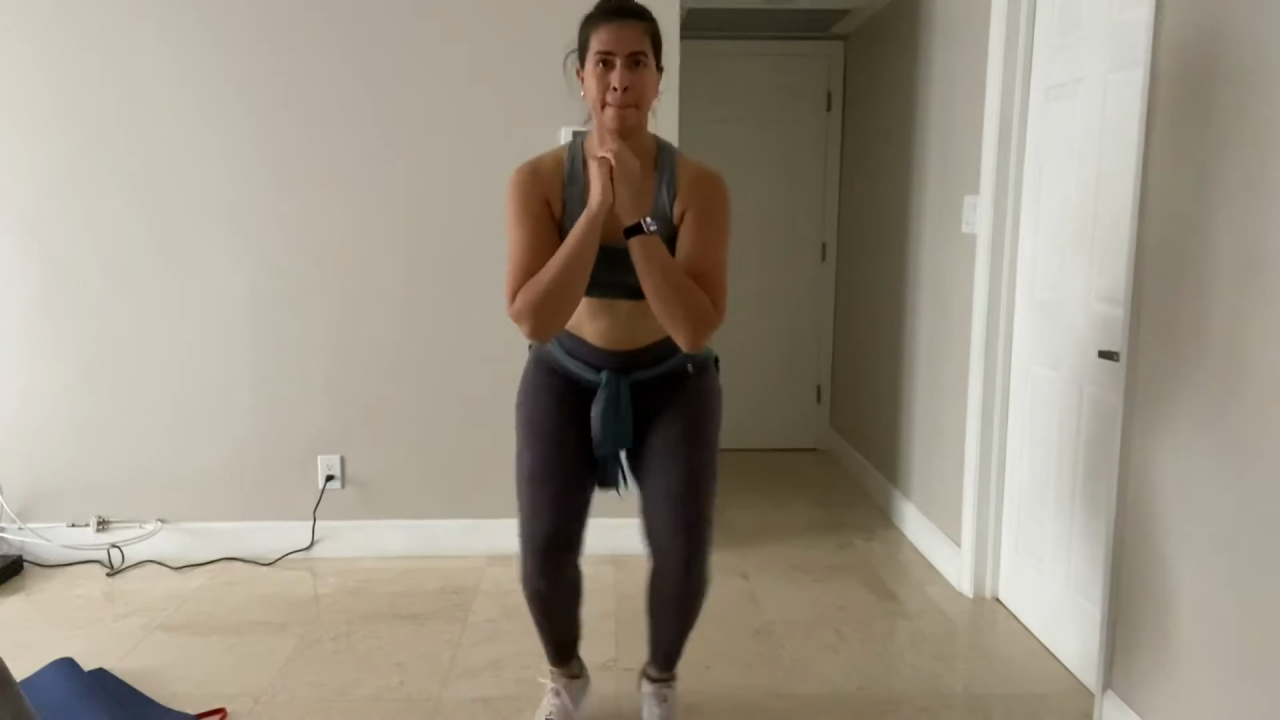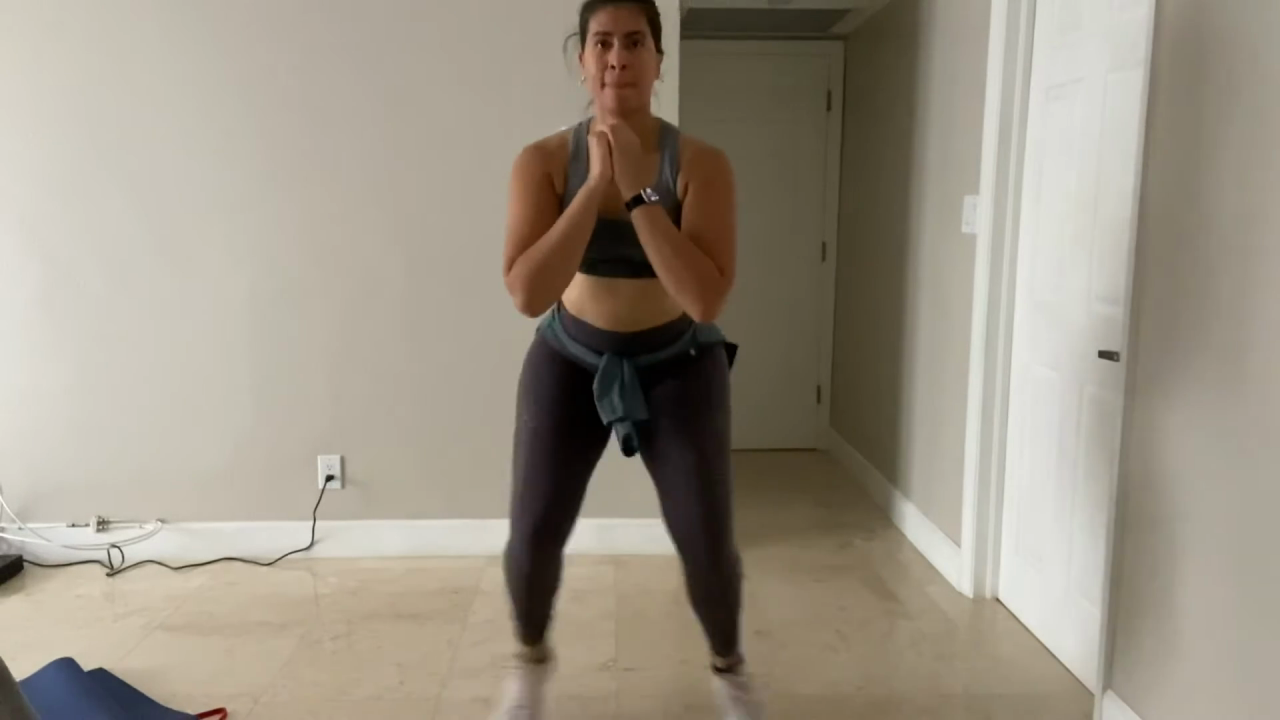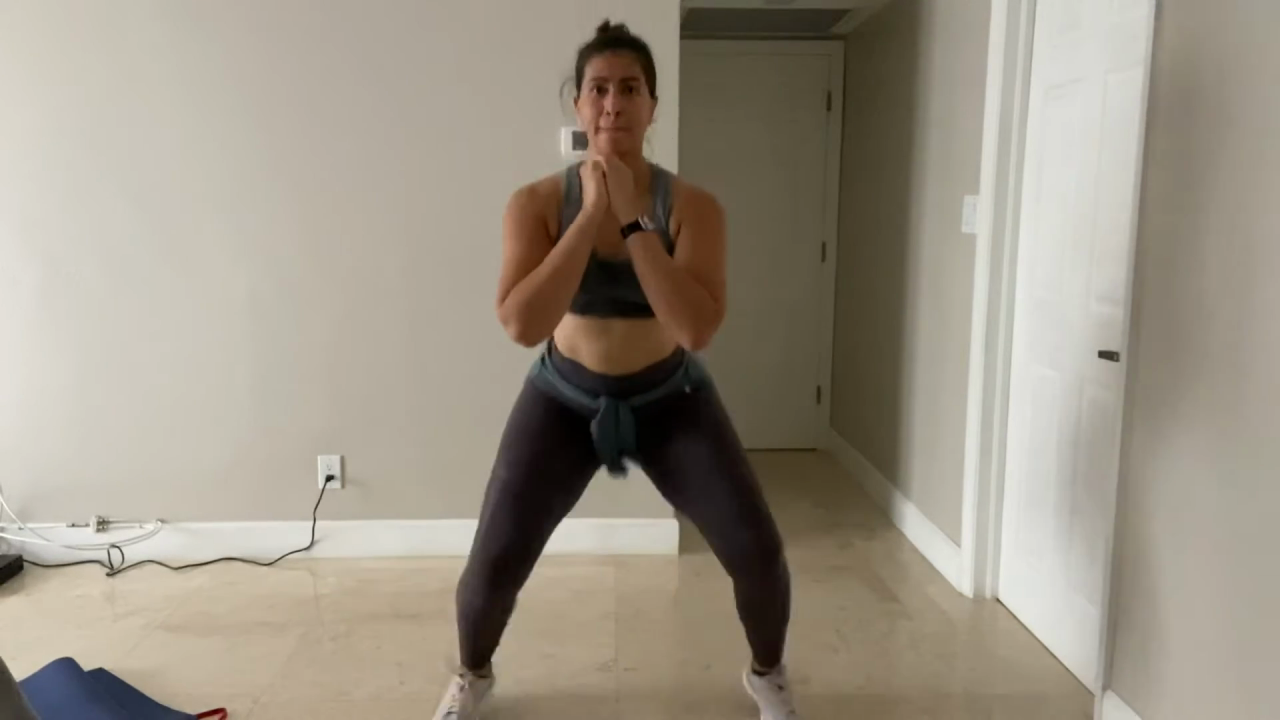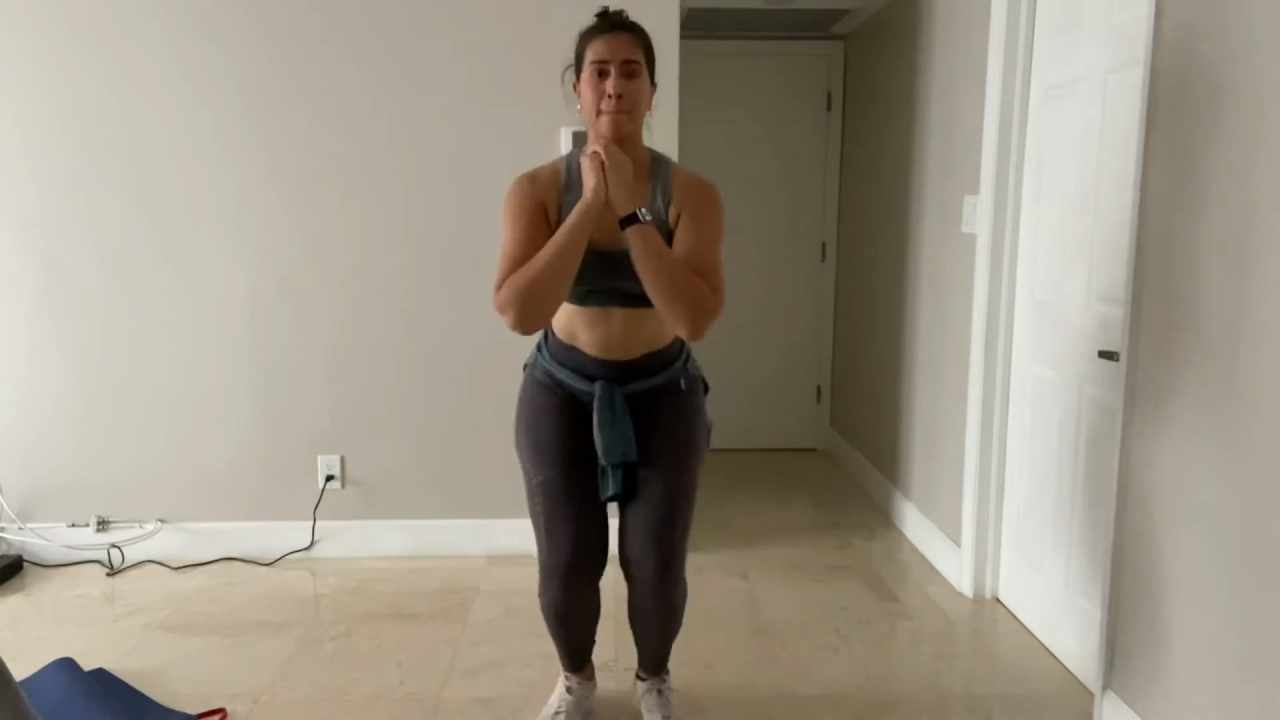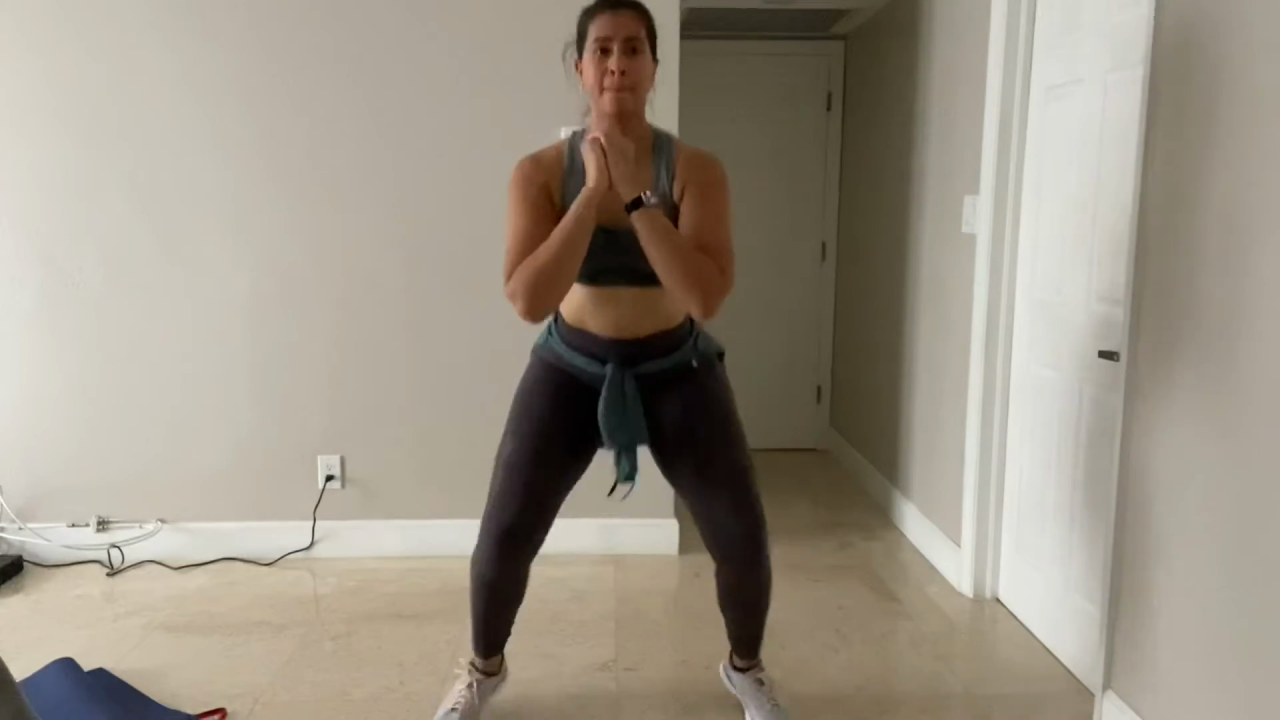
dt=0.5s
person 1, frame 1
left shoulder: (698, 185)
right shoulder: (538, 180)
left elbow: (696, 329)
right elbow: (531, 322)
left wrist: (637, 220)
right wrist: (597, 212)
left hip: (668, 378)
right hip: (567, 376)
left knee: (681, 549)
right knee: (546, 548)
person 1, frame 2
left shoulder: (700, 163)
right shoulder: (542, 161)
left elbow: (706, 299)
right elbow: (527, 294)
left wrist: (637, 192)
right wrist: (595, 186)
left hip: (674, 365)
right hip: (571, 363)
left knee: (703, 536)
right knee: (534, 533)
right ankle: (531, 659)
person 1, frame 3
left shoulder: (691, 204)
right shoulder: (536, 202)
left elbow: (698, 330)
right elbow: (521, 325)
left wrist: (631, 223)
right wrist: (590, 216)
left hip: (668, 400)
right hip: (563, 400)
left knee: (757, 551)
right knee: (495, 563)
person 1, frame 4
left shoulder: (690, 192)
right shoulder: (537, 187)
left elbow: (696, 320)
right elbow: (517, 313)
left wrist: (631, 213)
right wrist: (589, 207)
left hip: (660, 391)
right hip: (563, 389)
left knee: (655, 564)
right knee: (569, 561)
person 1, frame 5
left shoulder: (695, 169)
right shoulder: (540, 171)
left elbow: (707, 298)
right elbow: (528, 301)
left wrist: (636, 193)
right wrist: (595, 192)
left hip: (676, 374)
right hip: (569, 371)
left knee: (742, 541)
right knee: (503, 540)
